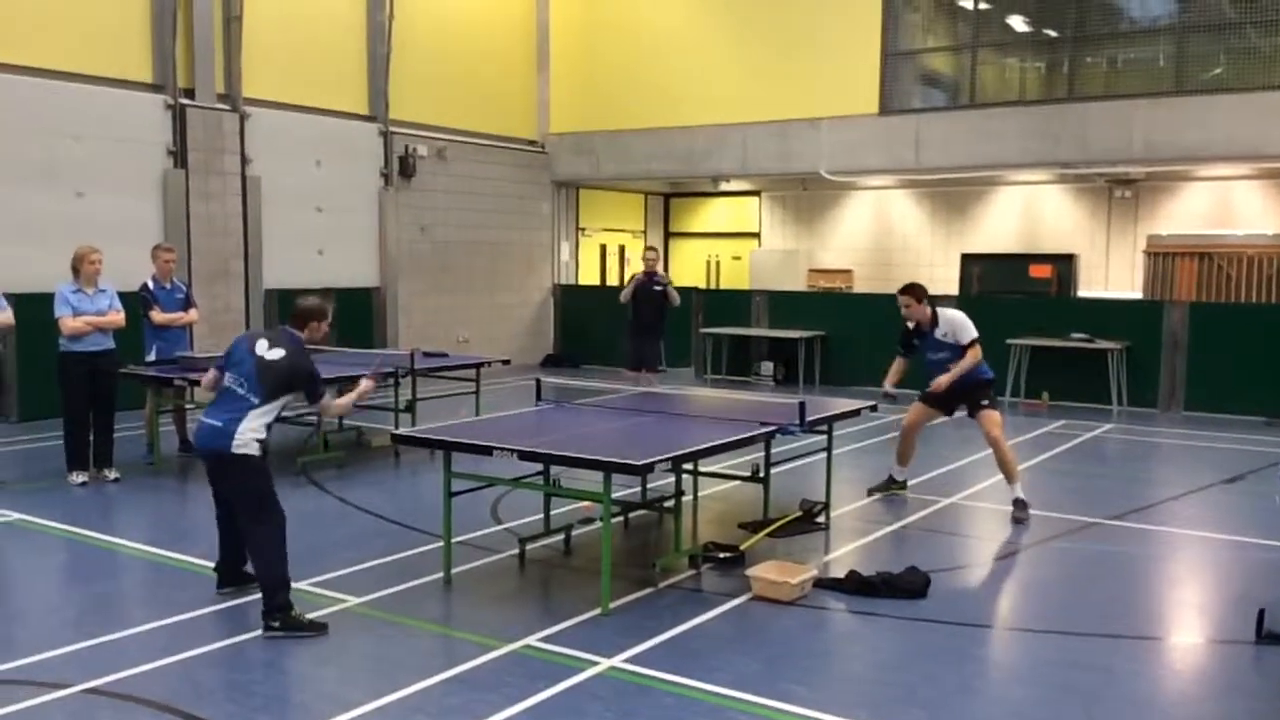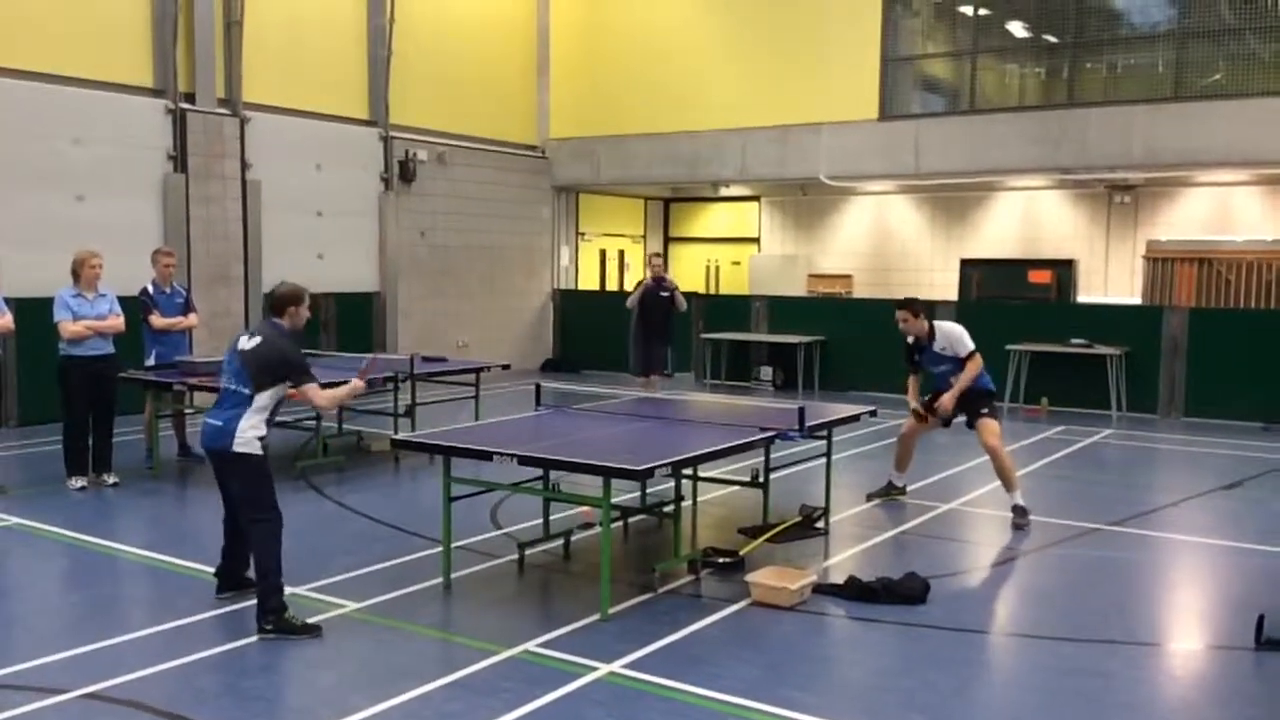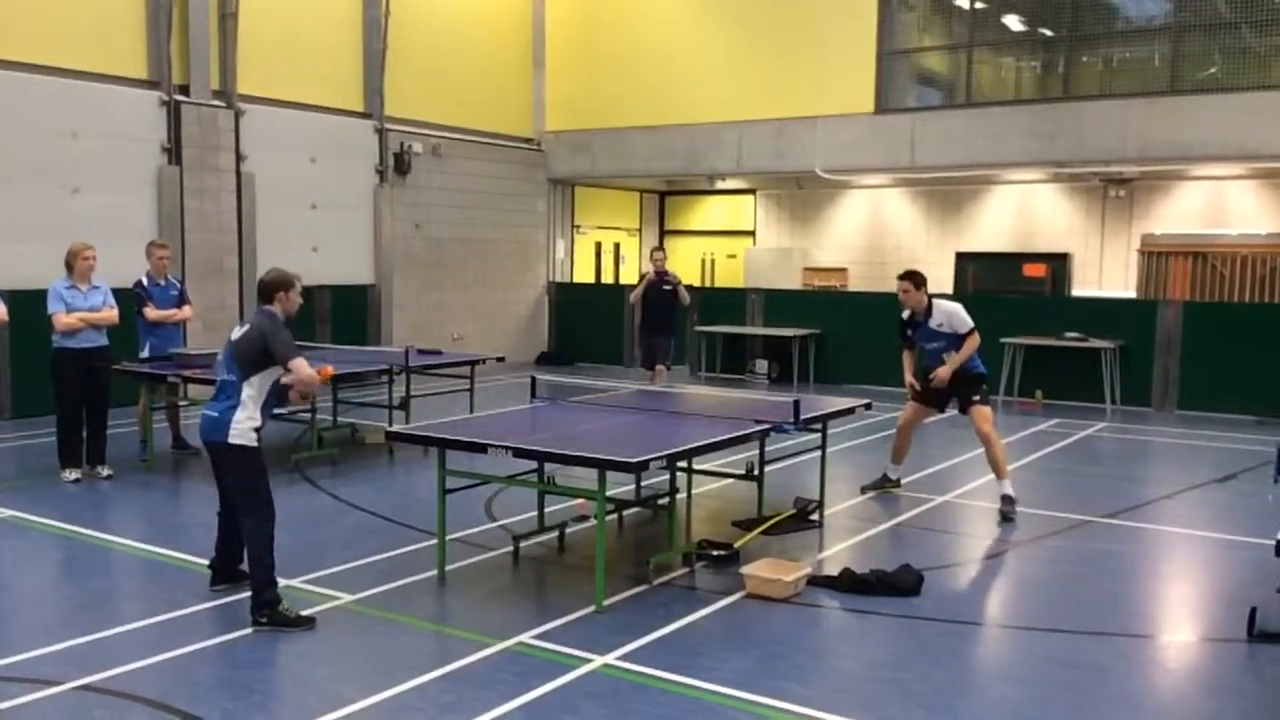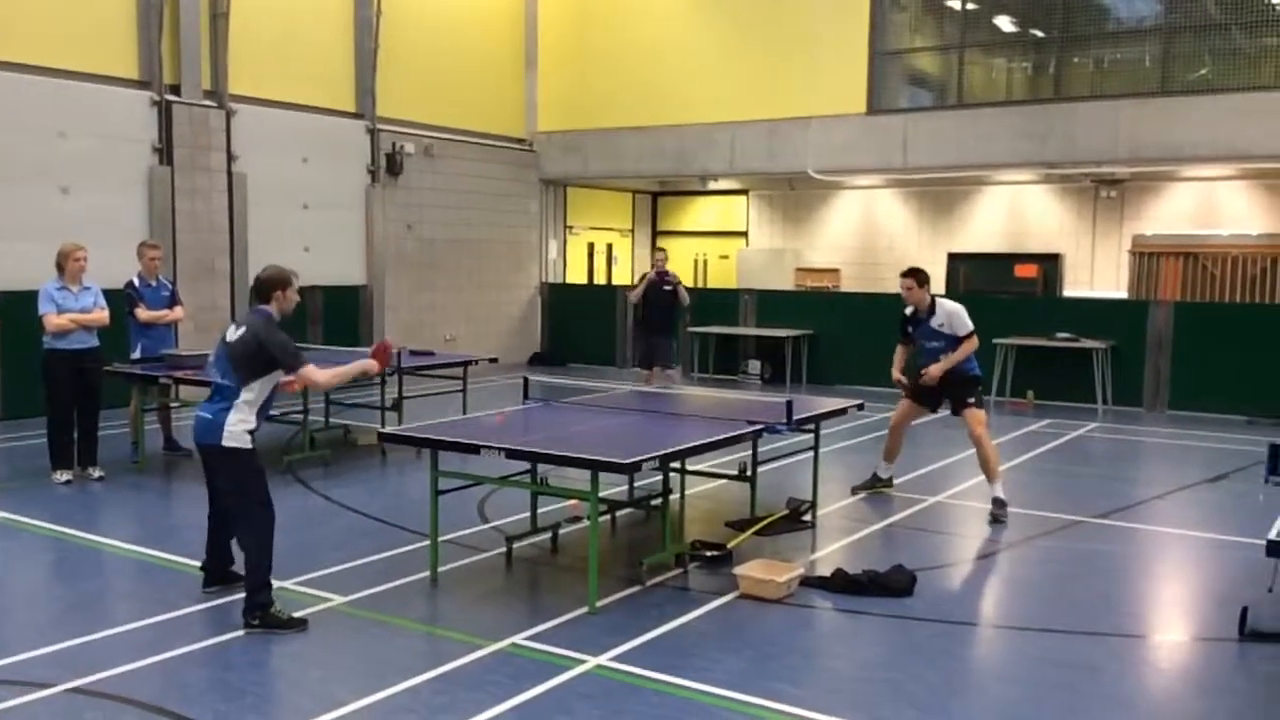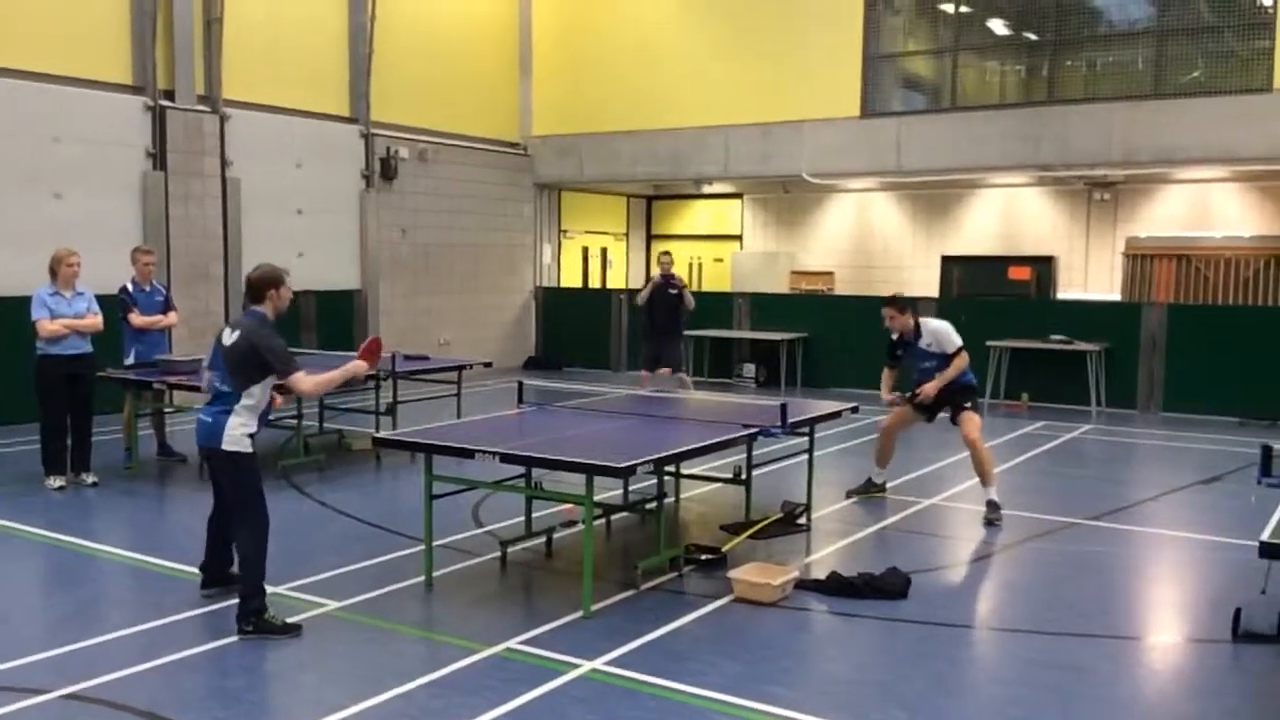
dt=0.2s
person 1, frame 1
left shoulder: (250, 339)
right shoulder: (299, 364)
left elbow: (208, 383)
right elbow: (332, 410)
right wrist: (361, 391)
left hip: (207, 433)
right hip: (238, 444)
left knee: (230, 509)
right knee: (266, 522)
left ankle: (230, 574)
right ankle: (277, 613)
person 1, frame 2
left shoulder: (246, 338)
right shoulder: (284, 347)
right elbow: (321, 401)
right wrist: (351, 389)
left hip: (214, 431)
right hip: (240, 441)
left knee: (239, 512)
right knee: (265, 521)
left ankle: (230, 579)
right ankle: (272, 616)
person 1, frame 3
left shoulder: (248, 328)
right shoulder: (271, 331)
right elbow: (304, 374)
left wrist: (291, 388)
right wrist: (315, 384)
left hip: (213, 425)
right hip: (236, 435)
left knee: (233, 504)
right knee: (258, 514)
left ankle: (224, 571)
right ankle: (266, 608)
person 1, frame 4
left shoulder: (240, 327)
right shoulder: (268, 335)
right elbow: (320, 379)
left wrist: (276, 381)
right wrist: (362, 366)
left hip: (207, 426)
right hip: (230, 436)
left knee: (223, 506)
right knee: (256, 517)
left ankle: (217, 573)
right ankle: (258, 610)
person 1, frame 5
left shoulder: (233, 328)
right shoulder: (263, 336)
left elbow: (209, 380)
right elbow: (306, 387)
right wrist: (349, 369)
left hip: (211, 430)
right hip: (231, 439)
left knee: (227, 508)
right knee: (252, 521)
left ankle: (215, 576)
right ankle: (251, 616)
person 2, frame 1
left shoulder: (954, 318)
right shoulder: (911, 329)
left elbow: (976, 352)
right elbow: (903, 358)
left wrist: (949, 376)
right wrist: (888, 382)
left hip: (976, 381)
right hip: (942, 384)
left knee: (994, 435)
right knee: (908, 426)
left ankle: (1018, 499)
right ankle: (897, 479)
person 2, frame 2
left shoulder: (951, 331)
right shoulder: (912, 344)
left elbow: (975, 362)
right elbow: (915, 374)
left wrist: (953, 394)
right wrist: (912, 399)
left hip: (976, 391)
right hip: (943, 394)
left knee: (992, 445)
right knee: (906, 433)
left ankle: (1018, 506)
right ankle: (896, 485)
person 2, frame 3
left shoulder: (950, 309)
right shoulder: (907, 319)
left elbow: (974, 339)
right elbow: (909, 350)
left wrist: (950, 367)
right wrist: (909, 375)
left hip: (967, 375)
right hip: (935, 376)
left knee: (985, 430)
right knee: (904, 425)
left ankle: (1007, 495)
right ankle: (891, 477)
person 2, frame 4
left shoulder: (951, 310)
right shoulder: (908, 316)
left elbow: (972, 343)
right elbow: (904, 344)
left wrist: (942, 366)
right wrist: (897, 370)
left hip: (962, 376)
right hip: (929, 375)
left knee: (978, 433)
right knee: (896, 423)
left ankle: (998, 497)
right ankle: (883, 476)
person 2, frame 5
left shoulder: (937, 328)
right shoulder: (895, 340)
left elbow: (963, 358)
right elbow: (890, 368)
left wrist: (937, 385)
right wrist: (885, 392)
left hip: (959, 387)
right hip: (927, 389)
left knee: (972, 438)
right knee: (888, 427)
left ankle: (992, 501)
right ankle: (877, 482)
person 3, frame 1
left shoulder: (109, 292)
right shoulder: (64, 293)
left elbow: (120, 321)
right elbow: (67, 328)
left wrist: (88, 319)
right wrist: (104, 323)
left hip: (105, 357)
right hip: (75, 360)
left knee: (105, 412)
right knee: (76, 414)
left ankle: (105, 465)
right ankle: (77, 468)
person 3, frame 2
left shoulder: (109, 296)
right shoulder: (64, 297)
left elbow: (120, 326)
right elbow: (67, 332)
left wrist: (87, 324)
right wrist: (104, 327)
left hip: (105, 362)
right hip: (74, 364)
left knee: (105, 417)
right knee: (76, 419)
left ankle: (103, 470)
right ankle: (76, 473)
person 3, frame 3
left shoulder: (103, 288)
right shoulder: (57, 289)
left elbow: (113, 318)
right elbow: (61, 324)
left wrist: (81, 315)
right wrist: (98, 319)
left hip: (99, 354)
right hip: (68, 356)
left knee: (99, 410)
right knee: (70, 411)
left ankle: (98, 462)
right ankle: (70, 465)
person 3, frame 4
left shoulder: (94, 289)
right shoulder: (48, 290)
left elbow: (104, 319)
right elbow: (52, 324)
left wrist: (72, 316)
right wrist: (88, 320)
left hip: (90, 355)
right hip: (59, 357)
left knee: (90, 411)
right knee: (60, 413)
left ankle: (89, 463)
right ankle: (61, 467)
person 3, frame 5
left shoulder: (87, 295)
right shoulder: (41, 296)
left elbow: (98, 325)
right elbow: (45, 330)
left wrist: (65, 322)
right wrist: (82, 326)
left hip: (83, 361)
right hip: (52, 363)
left knee: (83, 417)
right knee: (54, 419)
left ankle: (82, 469)
right ankle: (54, 472)
person 4, frame 1
left shoulder: (183, 288)
right shoulder: (147, 289)
left elbow: (194, 317)
right elbow: (156, 319)
left wrist: (167, 319)
right wrist: (180, 315)
left hip: (181, 353)
right hip: (158, 354)
left knee: (179, 400)
right knee: (154, 401)
left ankle: (184, 442)
right ankle: (151, 447)
person 4, frame 2
left shoulder: (182, 292)
right shoulder: (147, 293)
left elbow: (193, 321)
right elbow: (156, 323)
left wrist: (166, 324)
right wrist: (179, 319)
left hip: (181, 357)
right hip: (157, 359)
left knee: (179, 404)
right knee: (153, 405)
left ankle: (183, 447)
right ankle: (150, 451)
person 4, frame 3
left shoulder: (177, 285)
right shoulder: (141, 286)
left elbow: (187, 314)
right elbow: (150, 315)
left wrist: (162, 316)
right wrist: (173, 311)
left hip: (175, 350)
right hip: (151, 351)
left knee: (173, 396)
right knee: (147, 397)
left ankle: (177, 440)
right ankle: (144, 444)
person 4, frame 4
left shoulder: (168, 285)
right shoulder: (132, 286)
left elbow: (179, 314)
right elbow: (142, 316)
left wrist: (153, 316)
right wrist: (165, 312)
left hip: (167, 351)
right hip: (143, 352)
left knee: (165, 398)
right knee: (139, 399)
left ankle: (169, 441)
right ankle: (136, 445)
person 4, frame 5
left shoulder: (162, 291)
right shoulder: (126, 292)
left elbow: (173, 320)
right elbow: (136, 322)
left wrist: (146, 322)
right wrist: (159, 318)
left hip: (160, 357)
right hip: (137, 359)
left knee: (158, 403)
right knee: (132, 405)
left ankle: (162, 447)
